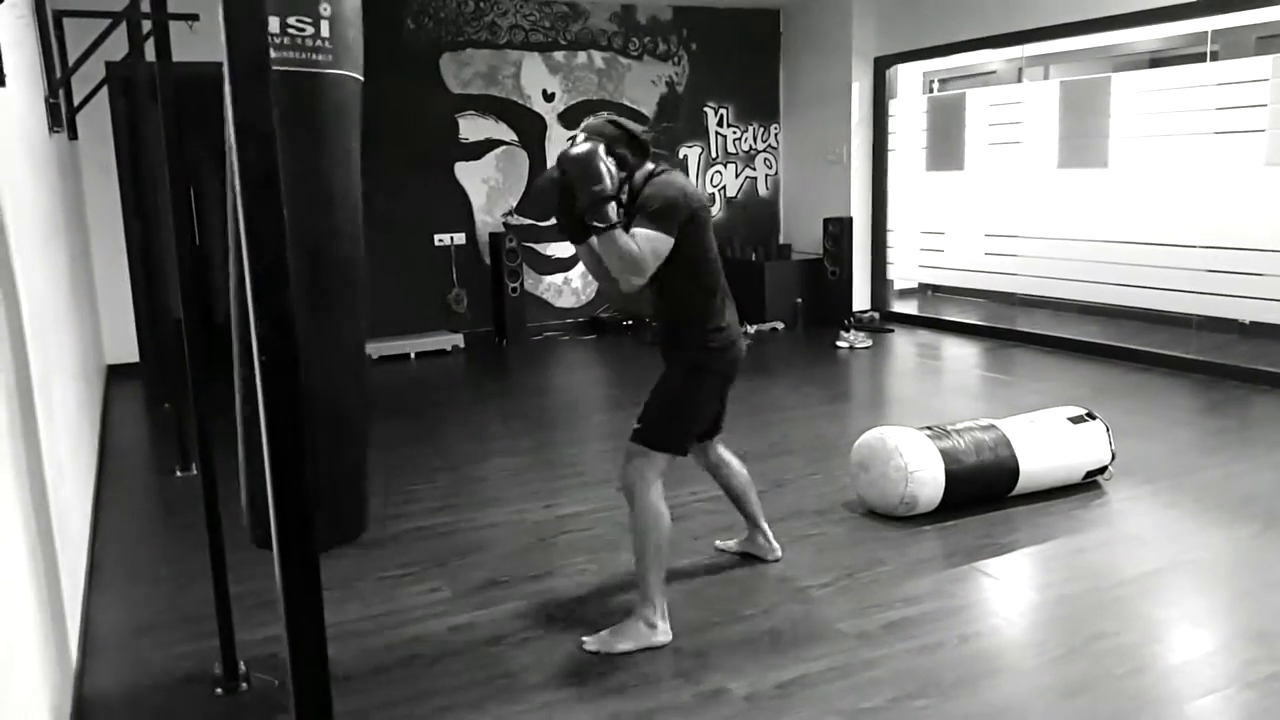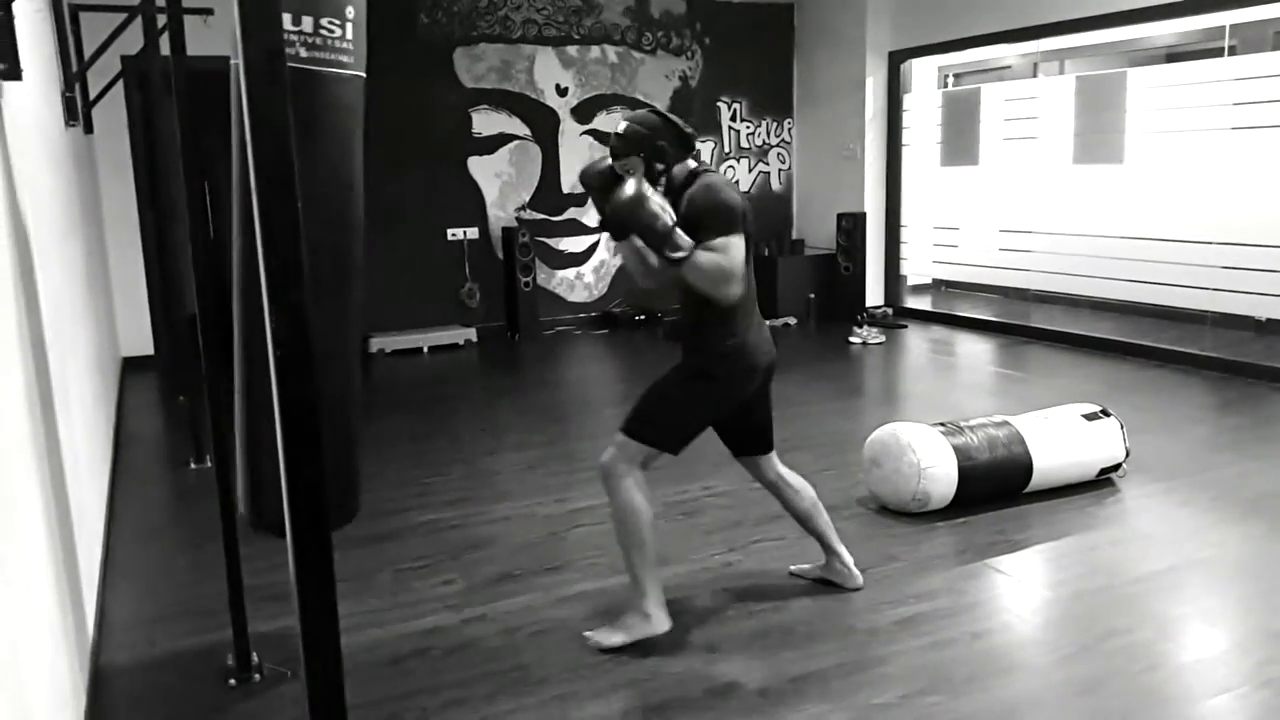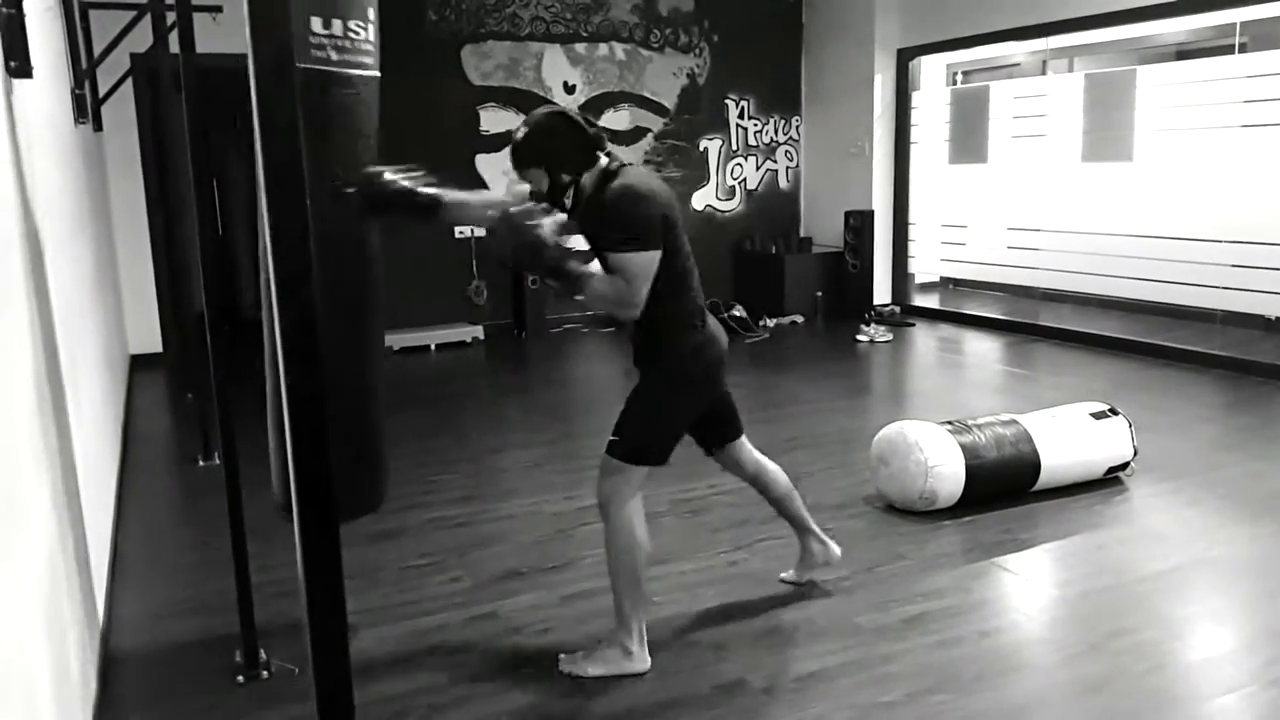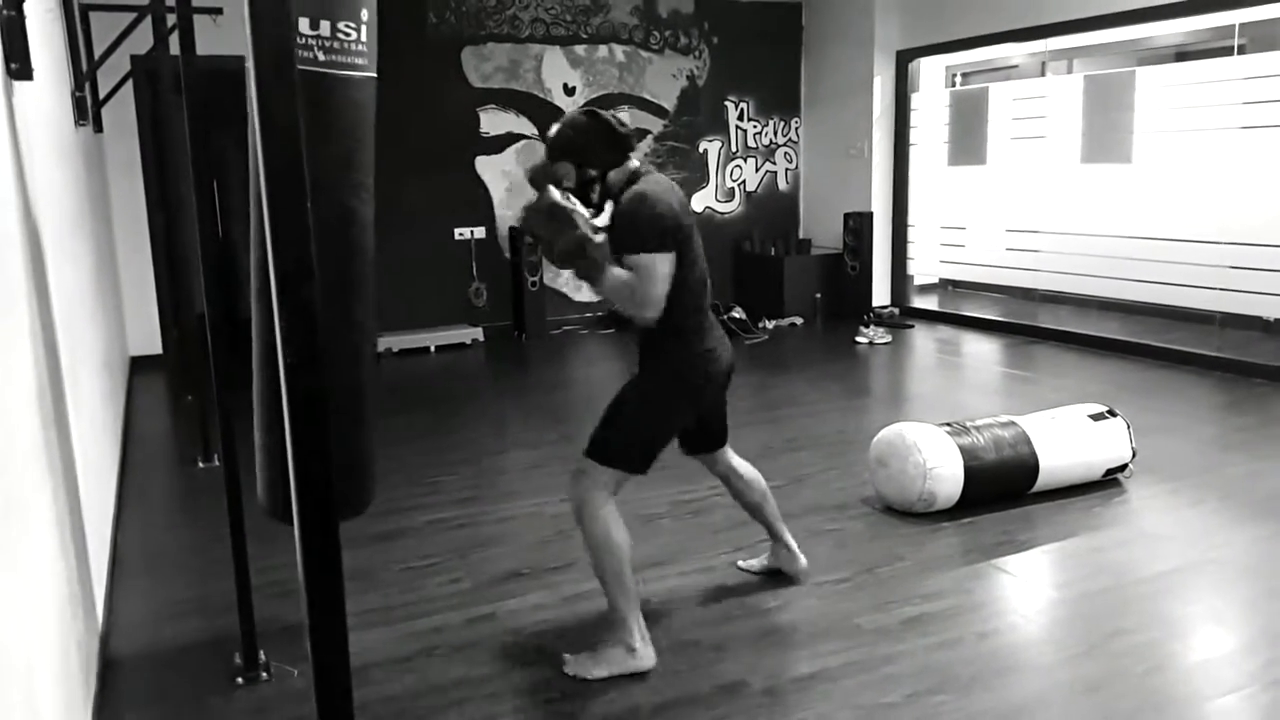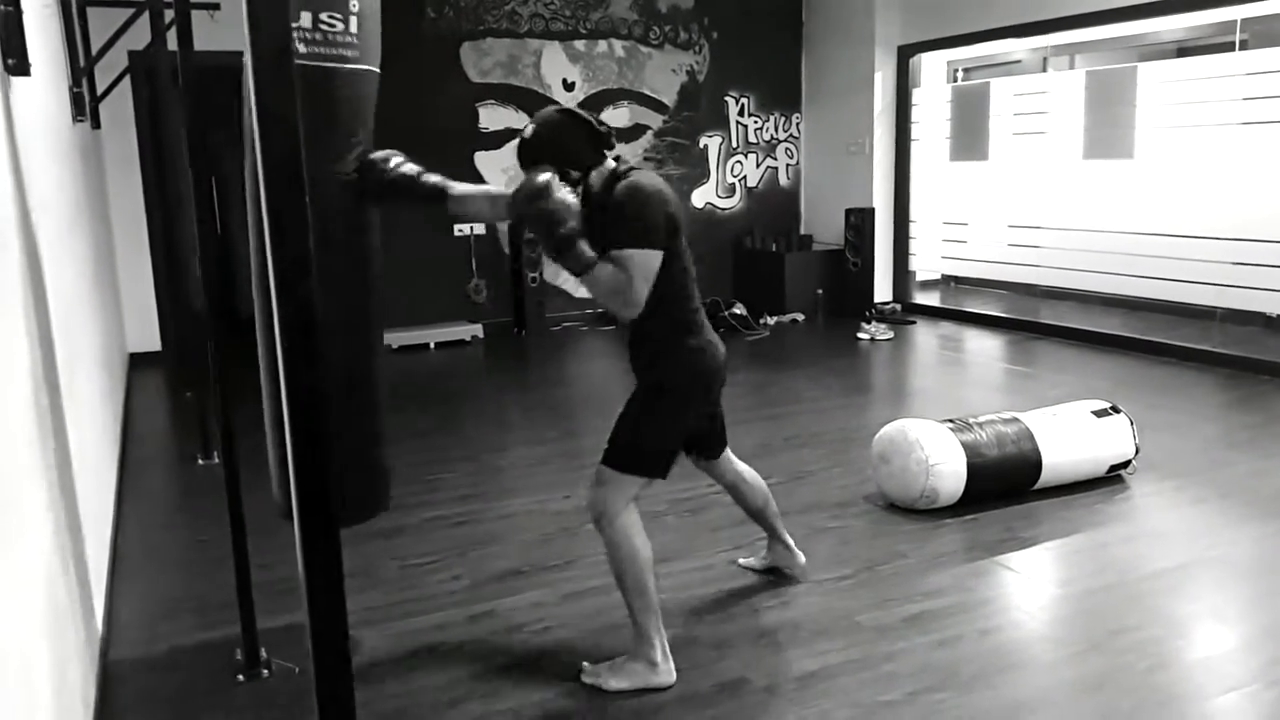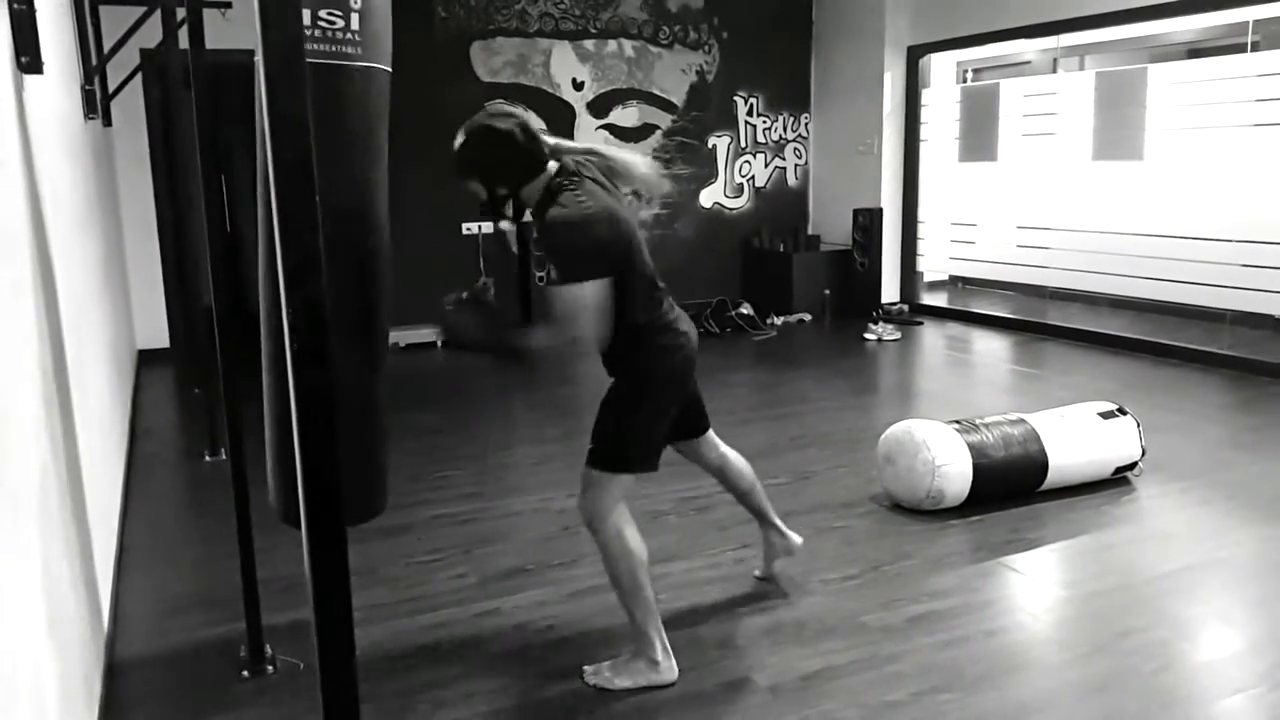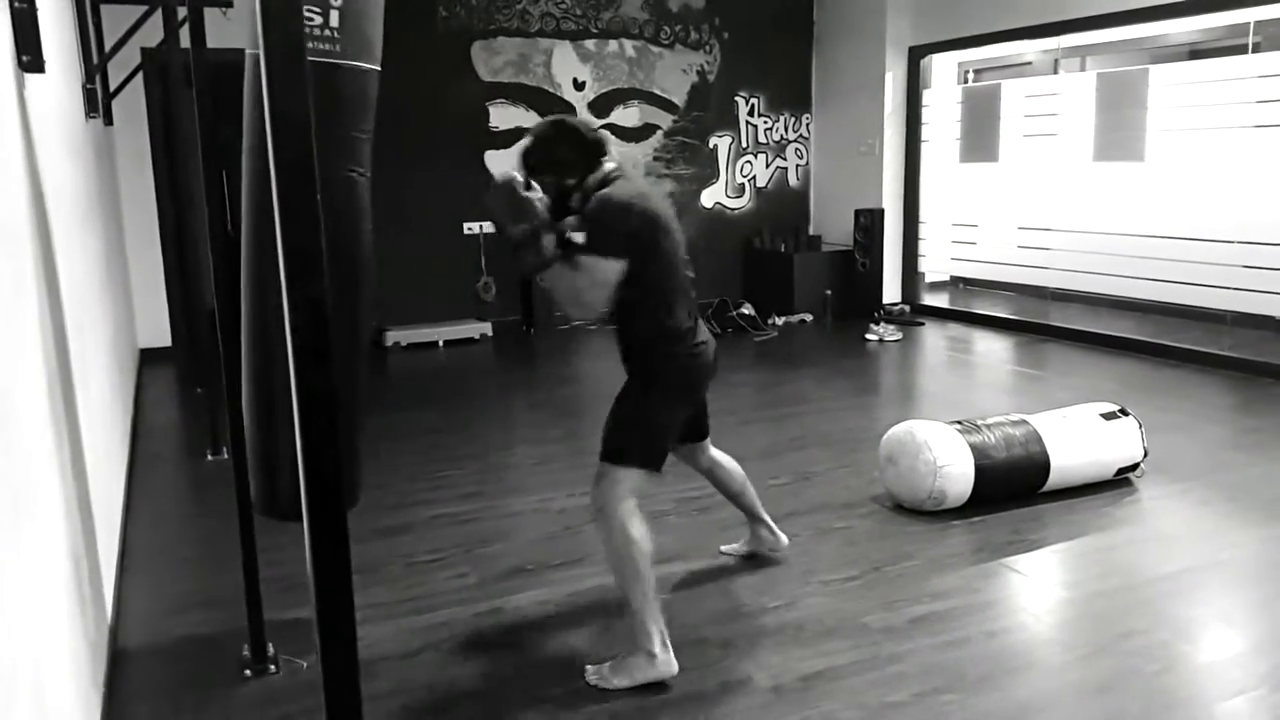
dt=0.4s
person 1, frame 1
left shoulder: (666, 194)
right shoulder: (645, 196)
left elbow: (630, 275)
right elbow: (613, 280)
left wrist: (600, 206)
right wrist: (578, 227)
left hip: (702, 351)
right hip: (710, 344)
left knee: (640, 473)
right knee: (707, 447)
left ankle: (650, 619)
right ankle: (760, 537)
person 1, frame 2
left shoulder: (709, 196)
right shoulder: (683, 197)
left elbow: (726, 286)
right elbow: (650, 277)
left wrist: (666, 236)
right wrist: (620, 223)
left hip: (718, 359)
right hip: (749, 355)
left knee: (619, 465)
right knee: (766, 467)
left ankle: (647, 609)
right ankle: (839, 561)
person 1, frame 3
left shoulder: (627, 198)
right shoulder: (605, 190)
left elbow: (628, 304)
left wrist: (564, 266)
left hip: (679, 360)
right hip: (693, 348)
left knee: (616, 490)
right knee: (738, 455)
left ankle: (630, 645)
right ankle: (814, 543)
person 1, frame 4
left shoulder: (641, 204)
right shoulder: (649, 188)
left elbow: (645, 305)
right elbow: (620, 260)
left wrist: (579, 252)
right wrist: (581, 232)
left hip: (676, 367)
right hip: (706, 356)
left knee: (590, 491)
right knee: (717, 458)
left ankle: (630, 642)
right ankle: (785, 550)
person 1, frame 5
left shoulder: (638, 198)
right shoulder: (592, 194)
left elbow: (628, 303)
right elbow: (506, 202)
left wrist: (567, 244)
right wrist: (423, 183)
left hip: (681, 369)
right hip: (696, 359)
left knee: (611, 504)
right knee: (717, 461)
left ankle: (652, 658)
right ankle: (783, 550)
person 1, frame 6
left shoulder: (566, 223)
right shoulder: (576, 169)
left elbow: (588, 334)
right elbow: (649, 179)
left wrist: (512, 338)
left hip: (648, 361)
right hip: (671, 342)
left knee: (601, 506)
right knee: (701, 446)
left ankle: (654, 655)
right ankle: (777, 534)
person 1, frame 7
left shoulder: (611, 208)
right shoulder: (622, 192)
left elbow: (585, 304)
right wrist: (559, 240)
left hip: (664, 365)
right hip: (687, 351)
left knee: (613, 497)
right knee: (695, 451)
left ankle: (653, 650)
right ankle: (763, 531)
